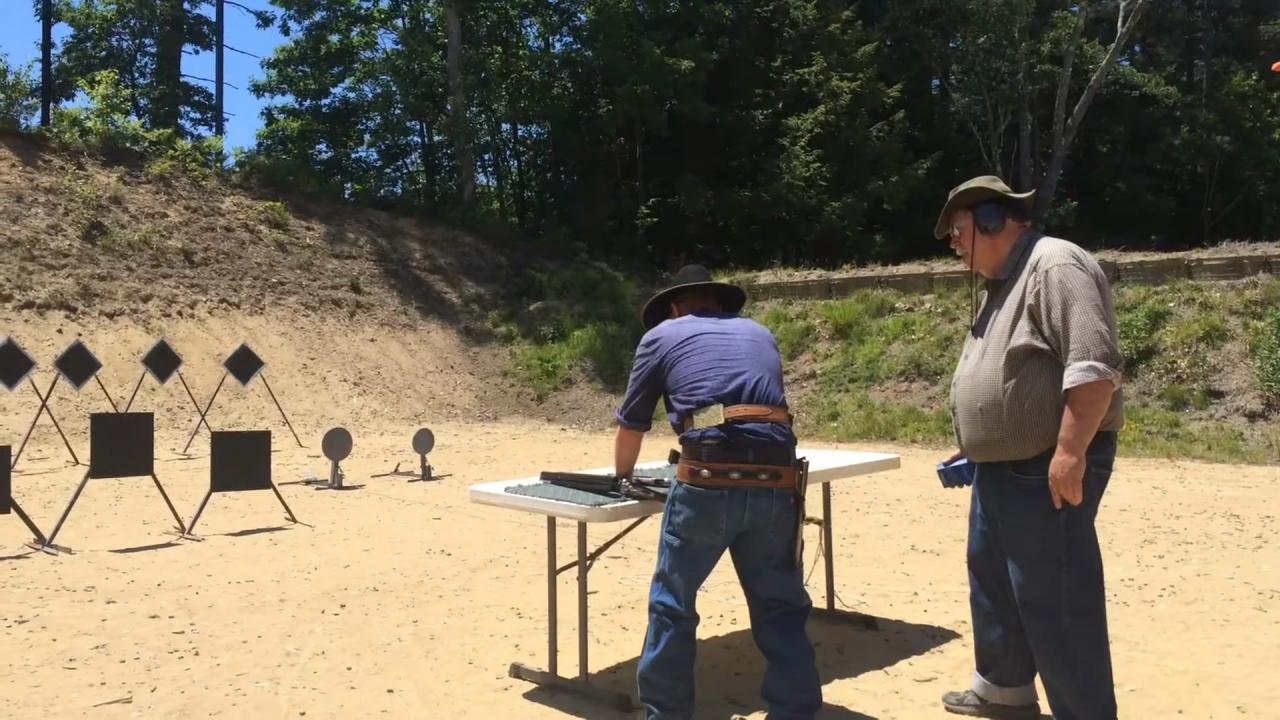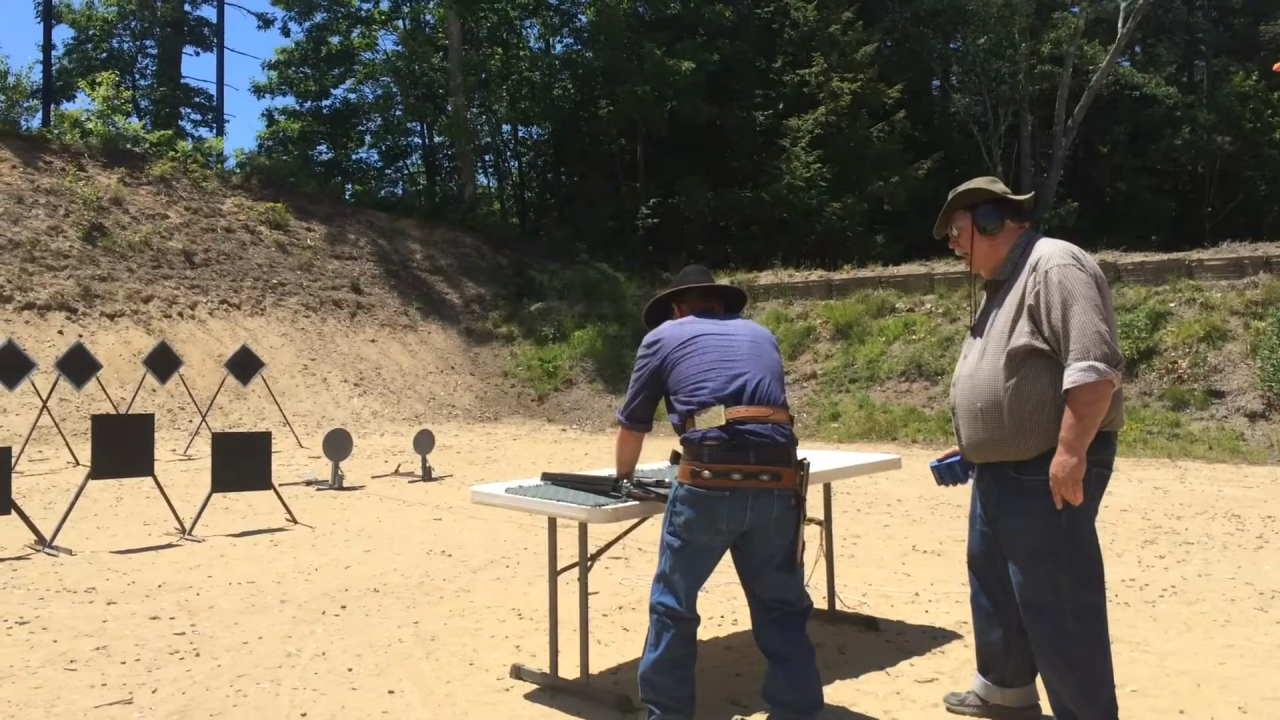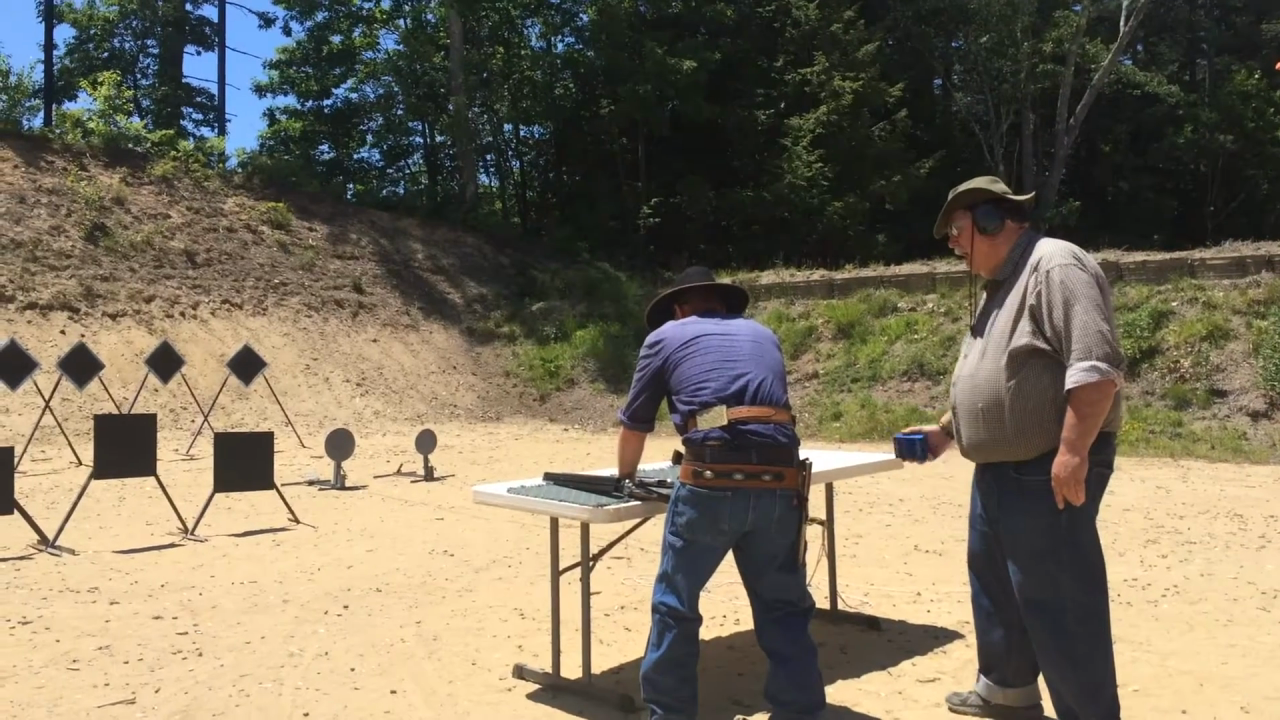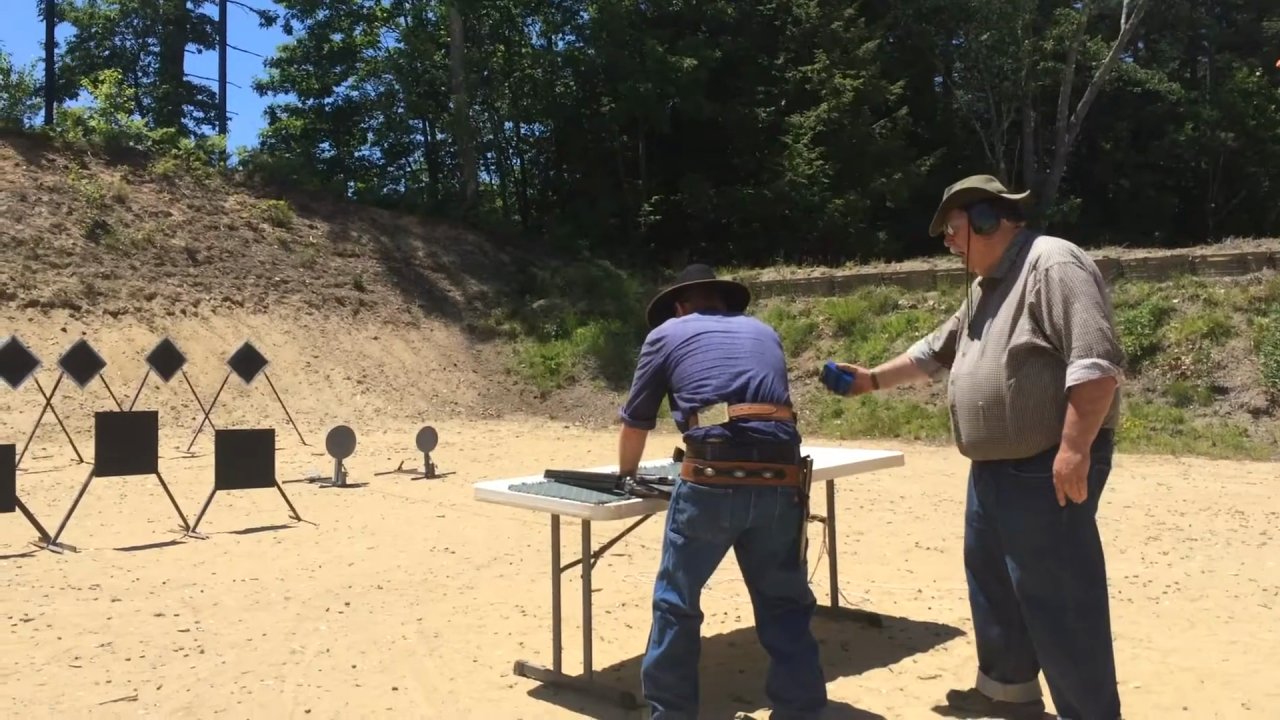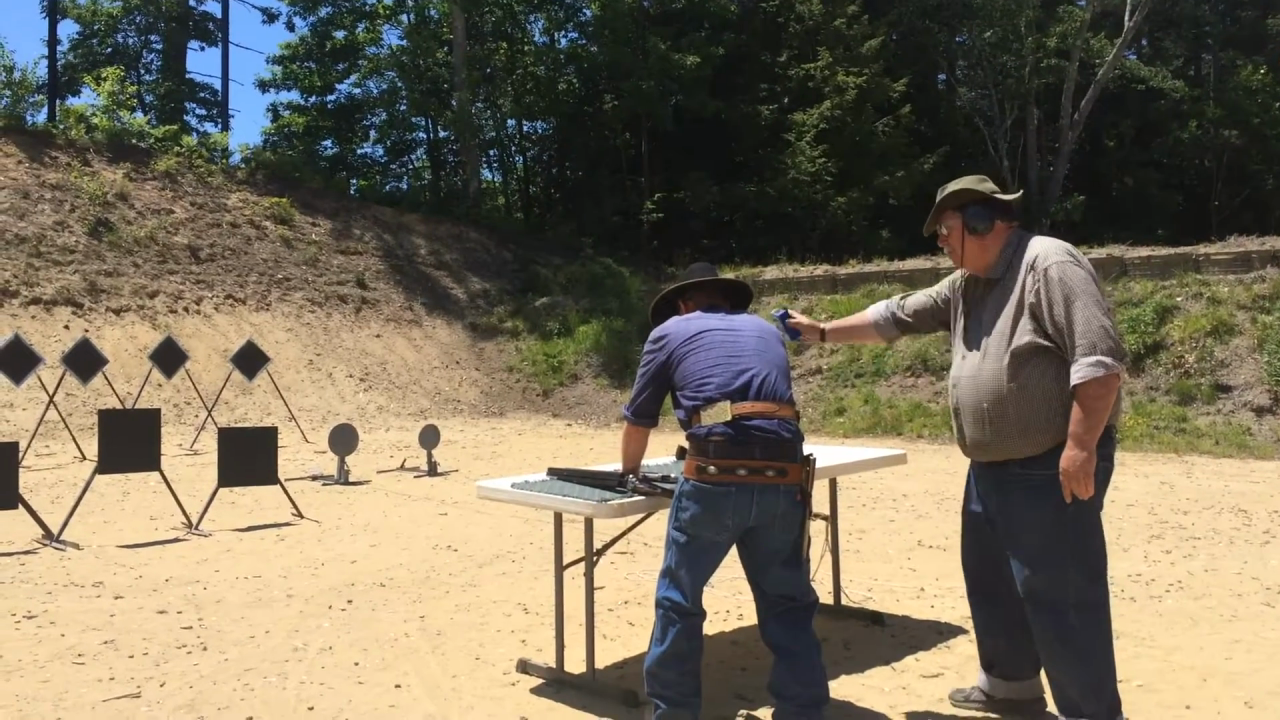
dt=0.2s
person 1, frame 1
left shoulder: (1056, 266)
right shoulder: (1003, 281)
left elbow: (1094, 365)
left wrist: (1070, 452)
right wrist: (974, 447)
left hip: (1049, 470)
right hip: (1000, 468)
left knee: (1053, 597)
right knee: (992, 579)
person 1, frame 2
left shoulder: (1056, 267)
right shoulder: (1002, 283)
left elbow: (1094, 366)
left wrist: (1071, 453)
right wrist: (969, 446)
left hip: (1048, 471)
right hip: (999, 469)
left knee: (1055, 597)
right knee: (992, 581)
person 1, frame 3
left shoulder: (1056, 267)
right shoulder: (998, 285)
left elbow: (1096, 365)
left wrist: (1072, 453)
right wrist: (944, 428)
left hip: (1048, 472)
right hip: (997, 470)
left knee: (1057, 597)
right knee: (994, 583)
person 1, frame 4
left shoulder: (1054, 265)
right shoulder: (987, 283)
left elbow: (1097, 362)
right elbow: (939, 347)
left wrist: (1074, 450)
right wrist: (875, 376)
left hip: (1047, 470)
right hip: (992, 468)
left knee: (1055, 593)
right knee: (992, 582)
person 1, frame 5
left shoulder: (1051, 265)
right shoulder: (967, 284)
left elbow: (1100, 359)
right elbow: (898, 315)
left wrist: (1081, 447)
right wrist: (824, 331)
left hip: (1050, 470)
right hip: (992, 468)
left knee: (1059, 592)
right knee: (991, 581)
person 2, frame 1
left shoulder: (662, 335)
right shoulder: (760, 333)
left elbow: (631, 424)
left wrist: (622, 476)
left hip: (707, 482)
right hip: (775, 480)
left knee: (671, 605)
right knee: (781, 608)
person 2, frame 2
left shoulder: (663, 337)
right shoulder: (761, 334)
left elbow: (632, 424)
left wrist: (623, 476)
left hip: (709, 482)
right hip: (776, 481)
left knee: (673, 606)
right knee: (782, 609)
person 2, frame 3
left shoulder: (665, 337)
right shoulder: (763, 335)
left elbow: (634, 424)
left wrist: (625, 477)
left hip: (711, 482)
right hip: (779, 482)
left knee: (674, 606)
right knee: (784, 609)
person 2, frame 4
left shoulder: (666, 334)
right shoulder: (764, 332)
left elbow: (635, 421)
left wrist: (627, 472)
left hip: (712, 479)
right hip: (780, 479)
left knee: (676, 603)
right knee: (785, 606)
person 2, frame 5
left shoulder: (669, 332)
right shoulder: (767, 330)
left elbow: (638, 420)
left wrist: (629, 471)
left hip: (714, 477)
right hip: (783, 477)
left knee: (678, 601)
right knee: (788, 604)
